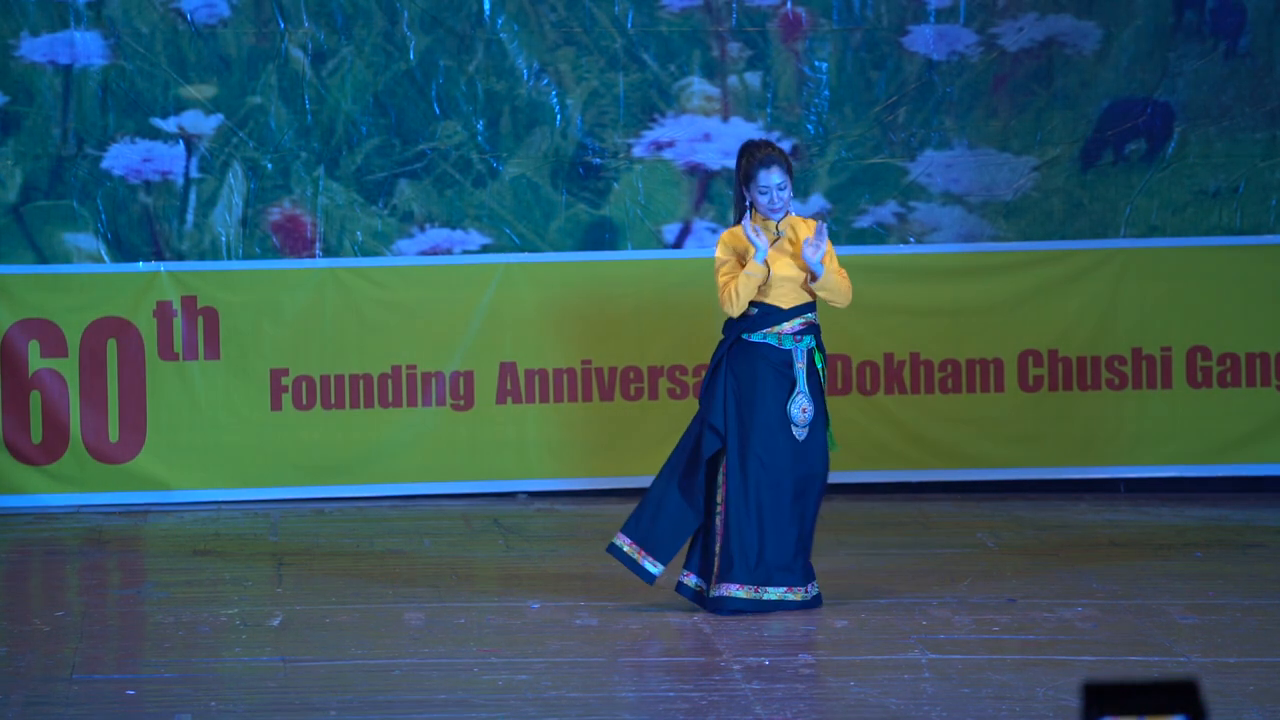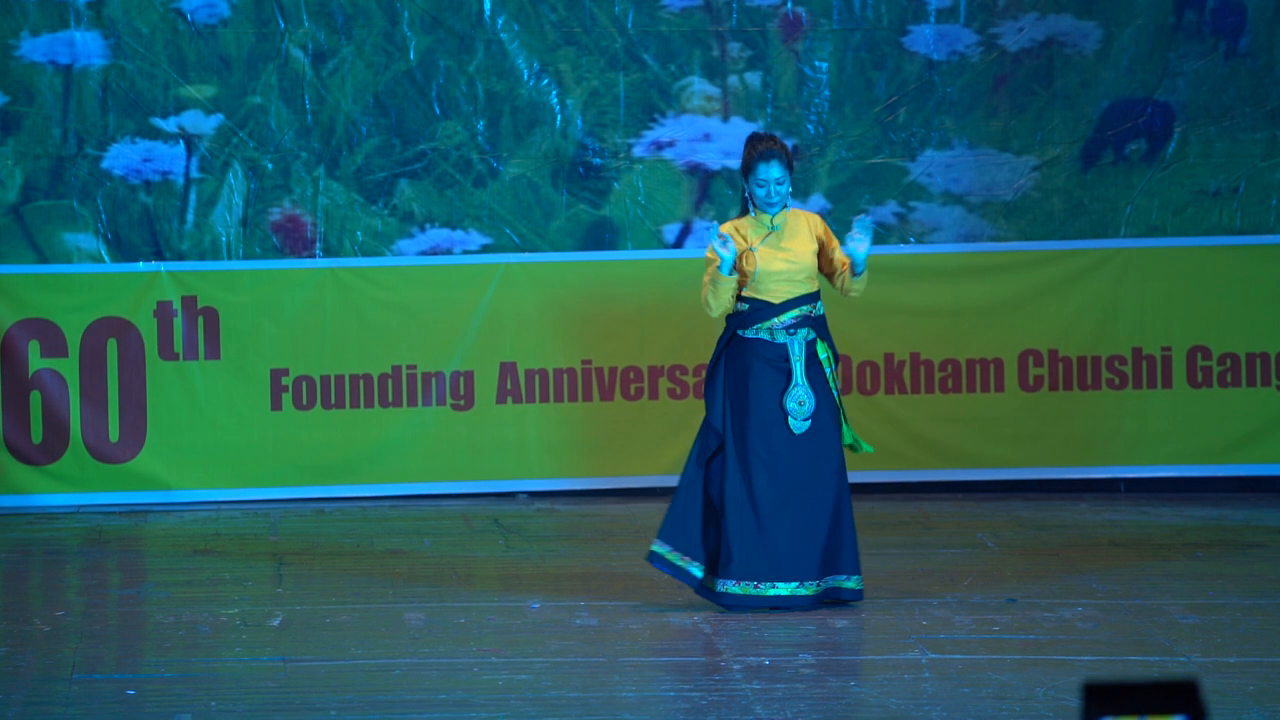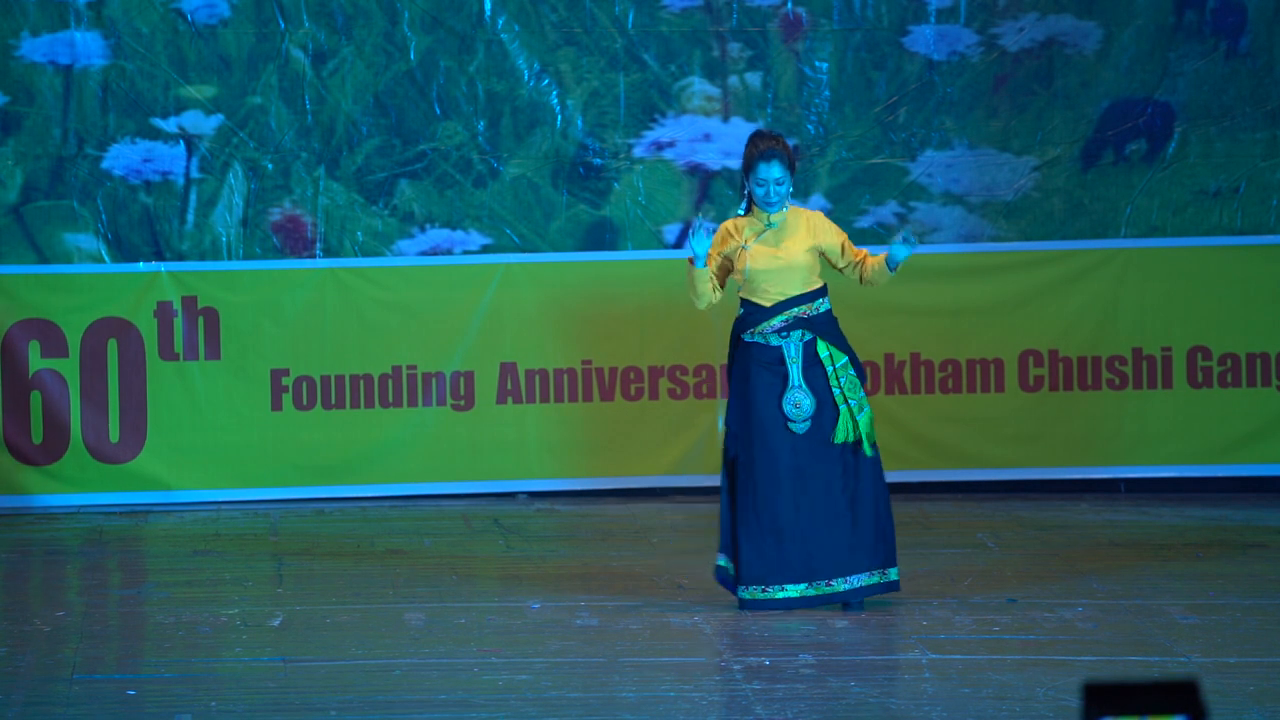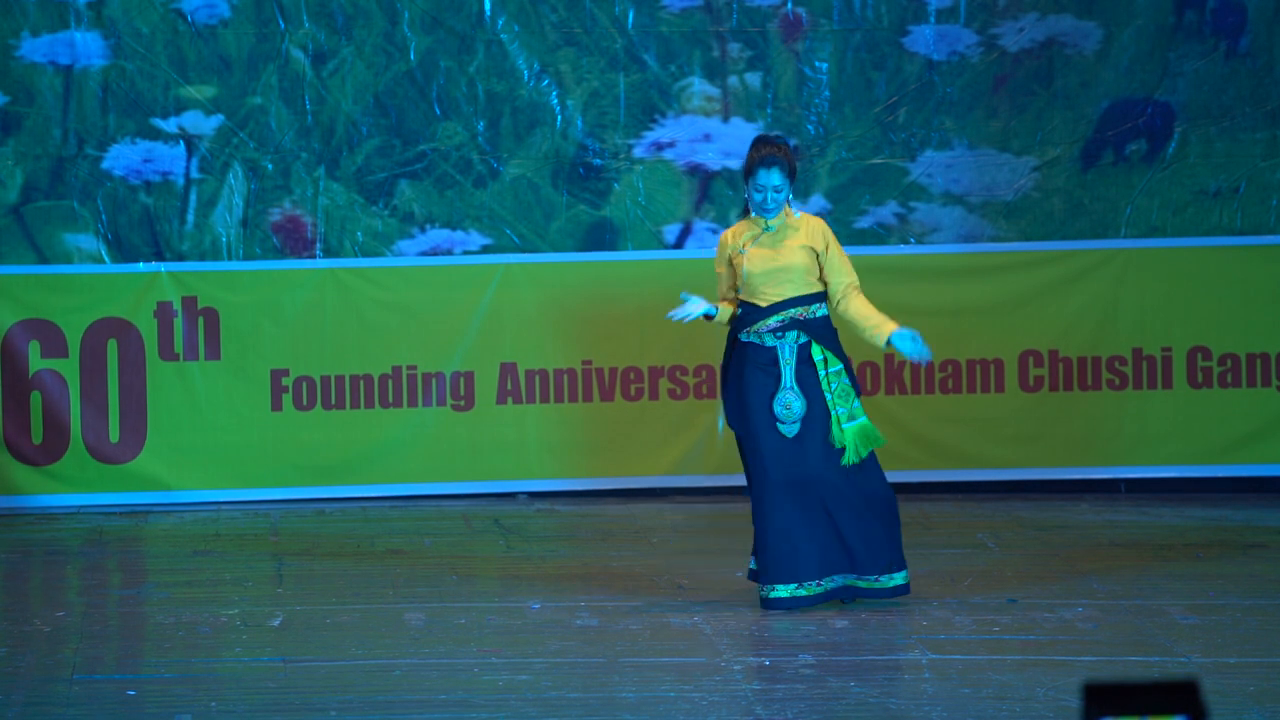
dt=0.2s
person 1, frame 1
left shoulder: (808, 232)
right shoulder: (734, 241)
left elbow: (839, 297)
right elbow: (733, 304)
left wrist: (818, 264)
right wrist: (758, 257)
left hip: (801, 367)
right hip: (752, 367)
left knee: (799, 469)
right knee: (748, 468)
left ankle: (788, 577)
right ankle: (743, 582)
person 1, frame 2
left shoulder: (810, 226)
right shoulder: (731, 234)
left elbow: (848, 286)
right elbow: (716, 309)
left wrist: (855, 262)
right wrist: (725, 267)
left hip: (808, 356)
right hip: (752, 361)
left knee: (815, 466)
right knee: (754, 465)
left ankle: (825, 576)
right ankle: (756, 578)
person 1, frame 3
left shoulder: (812, 223)
right shoulder: (729, 233)
left elbow: (856, 266)
right elbow: (706, 299)
left wrist: (890, 263)
right wrist: (699, 264)
left hip: (817, 357)
right hip: (761, 363)
left knee: (835, 463)
right knee: (769, 469)
left ankle: (847, 575)
right ankle: (774, 580)
person 1, frame 4
left shoulder: (813, 229)
right shoulder: (731, 240)
left elbow: (847, 296)
left wrist: (891, 333)
right wrist: (707, 310)
left hip: (812, 360)
right hip: (757, 365)
left knee: (833, 466)
right knee: (773, 470)
left ankle: (848, 572)
right ankle: (786, 580)
